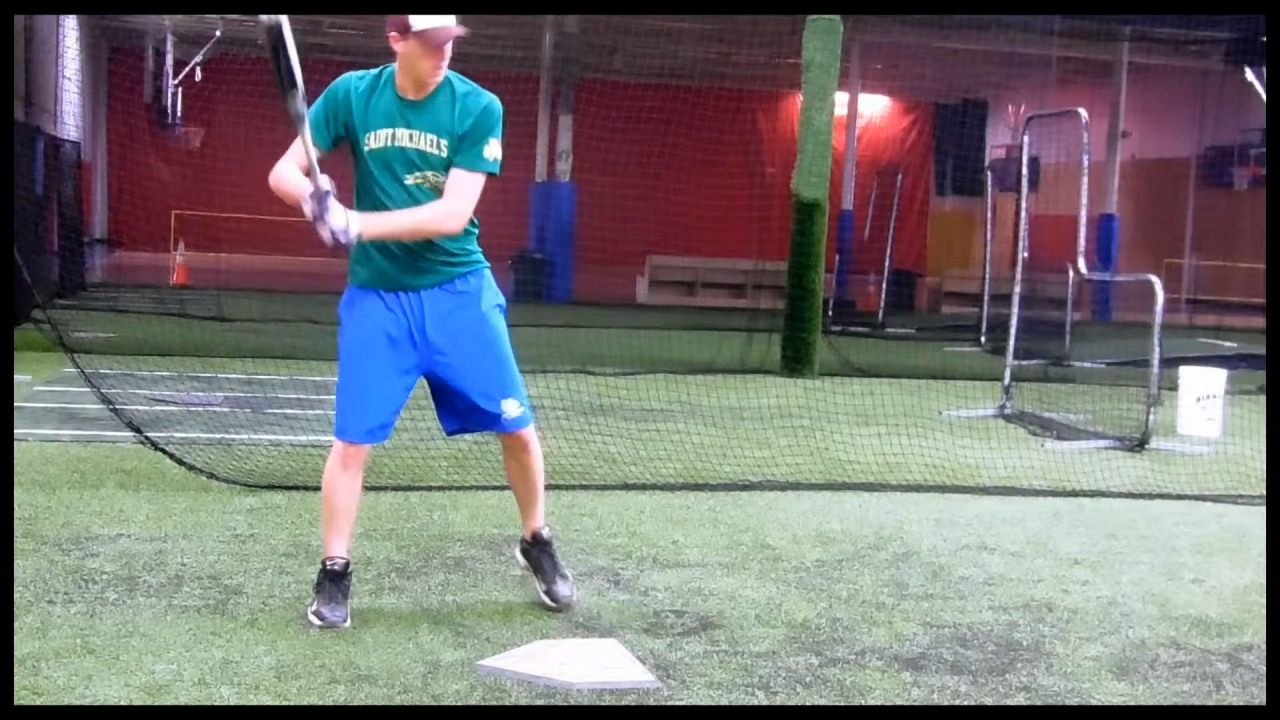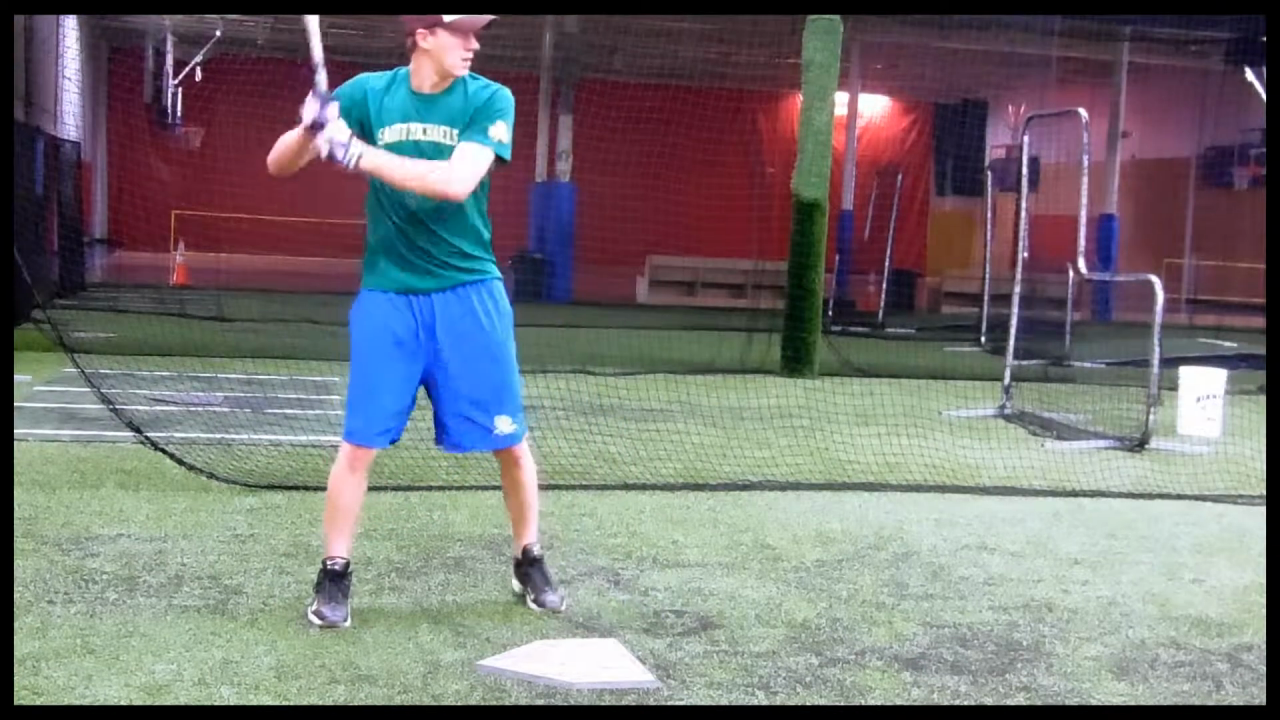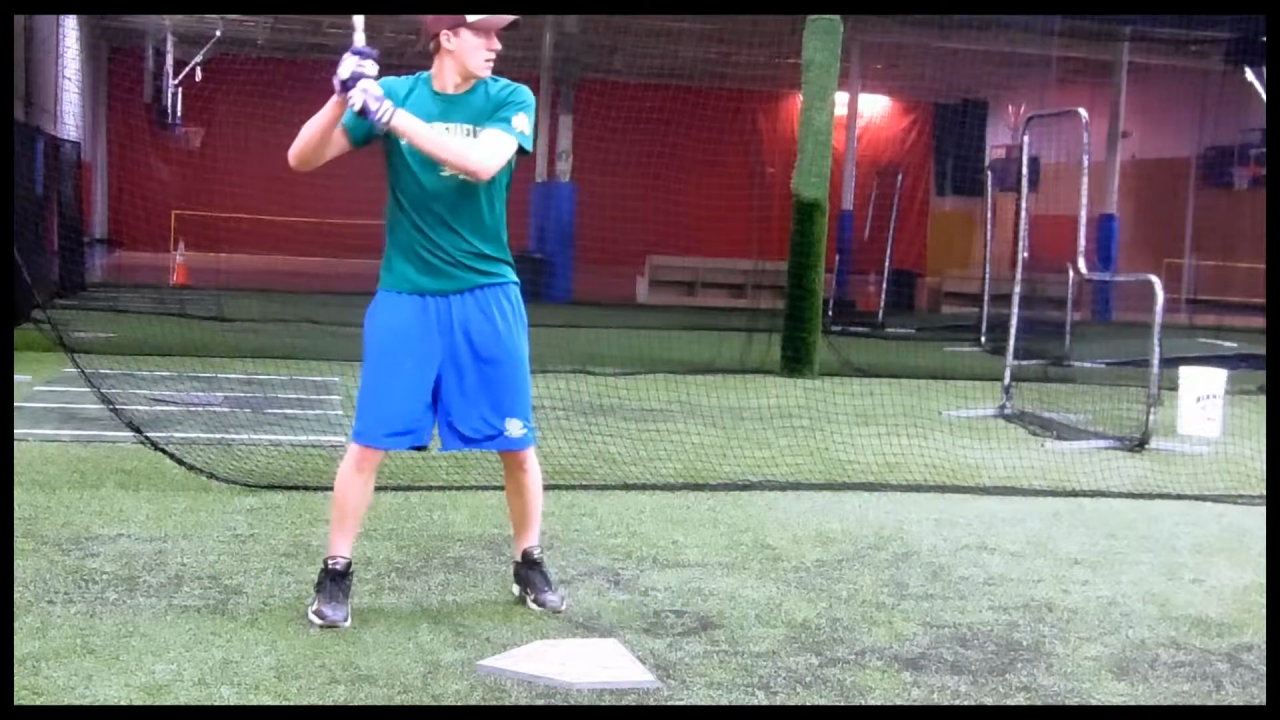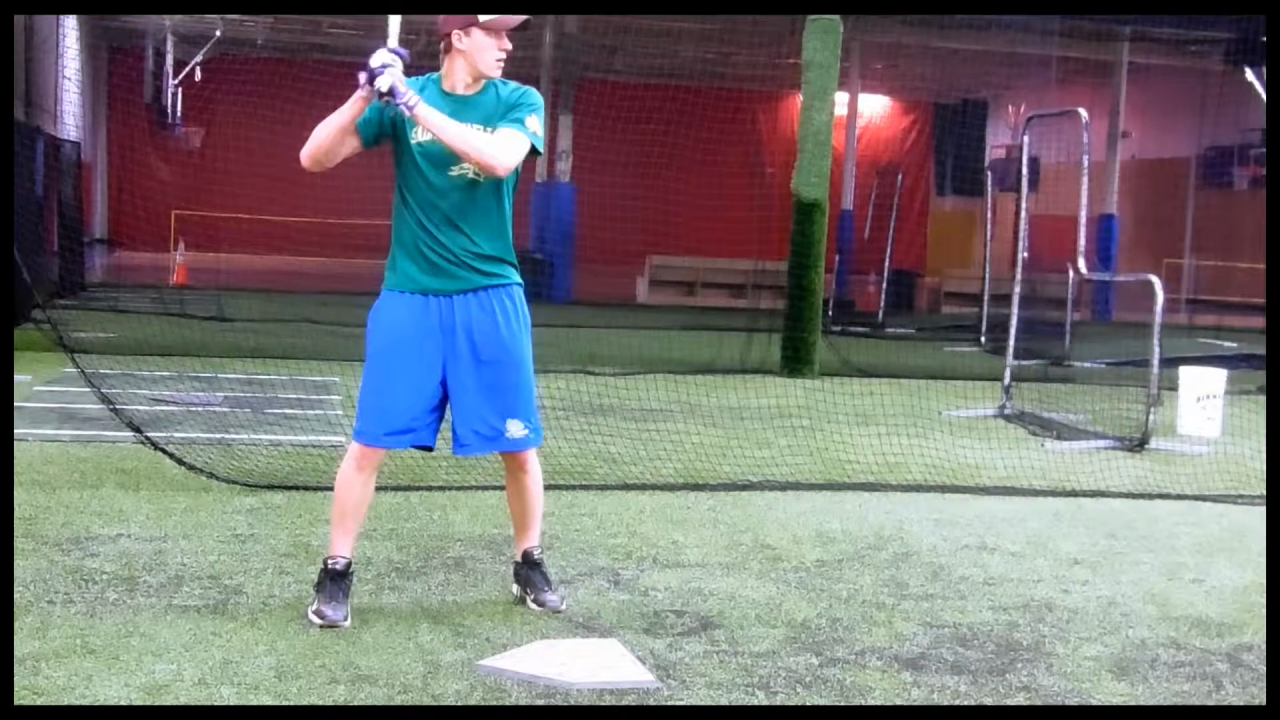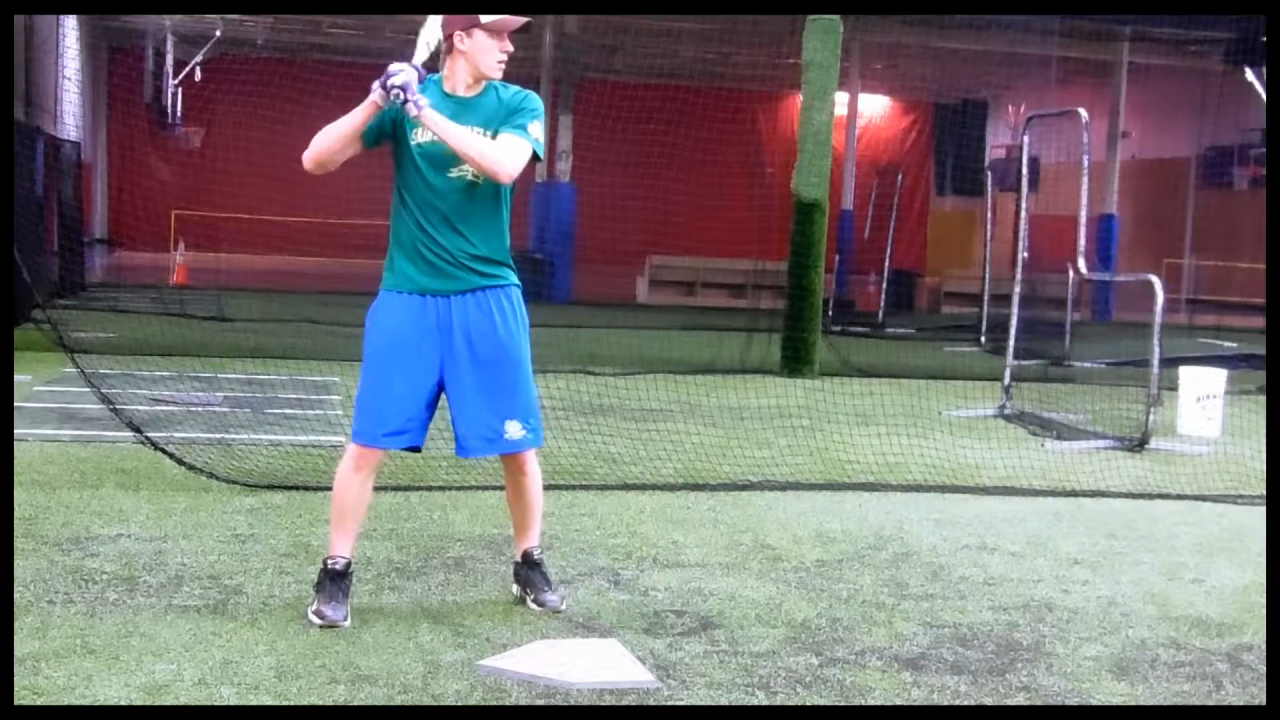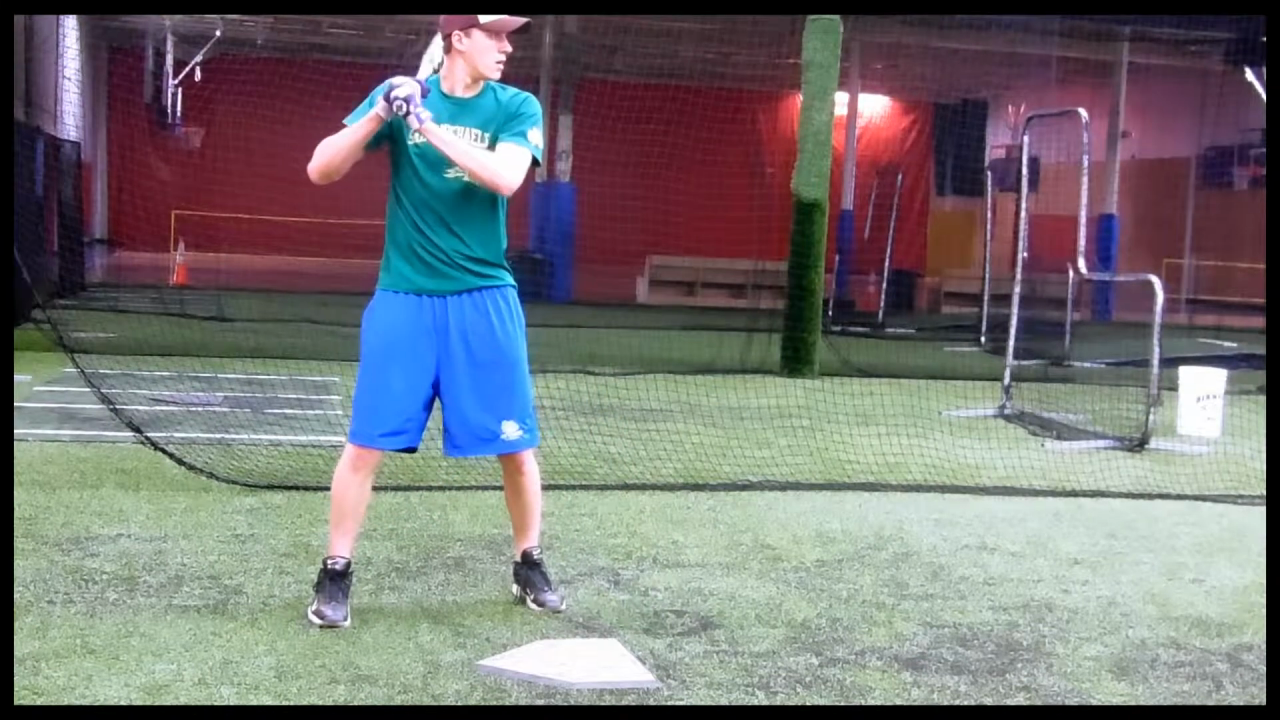
dt=0.2s
person 1, frame 1
left shoulder: (480, 107)
right shoulder: (350, 94)
left elbow: (455, 213)
right elbow: (281, 174)
left wrist: (359, 223)
right wrist: (309, 194)
left hip: (459, 289)
right hip: (377, 294)
left knee: (515, 426)
right knee: (353, 439)
left ankle: (537, 541)
right ankle: (334, 574)
person 1, frame 2
left shoulder: (491, 100)
right shoulder: (367, 92)
left elbow: (457, 183)
right elbow: (279, 164)
left wrist: (359, 152)
right wrist: (310, 126)
left hip: (470, 294)
right hip: (389, 295)
left knee: (509, 440)
right knee: (360, 442)
left ankle: (529, 559)
right ankle: (334, 574)
person 1, frame 3
left shoulder: (511, 98)
right shoulder: (393, 91)
left elbow: (482, 162)
right elbow: (301, 159)
left wrist: (390, 113)
right wrist: (342, 98)
left hip: (488, 297)
right hip: (405, 297)
left knee: (516, 443)
right knee: (370, 441)
left ankle: (529, 563)
right ankle: (335, 574)
person 1, frame 4
left shoulder: (520, 101)
right shoulder: (401, 93)
left elbow: (499, 159)
right elbow: (313, 158)
left wrist: (416, 106)
right wrist: (367, 94)
left hip: (492, 297)
right hip: (409, 297)
left knee: (519, 443)
right knee: (371, 440)
left ankle: (529, 563)
right ankle: (336, 573)
person 1, frame 5
left shoulder: (520, 104)
right shoulder: (401, 94)
left elbow: (505, 166)
right elbow: (316, 160)
left wrist: (426, 112)
right wrist: (379, 100)
left hip: (489, 298)
right hip: (407, 297)
left knee: (519, 444)
right knee: (369, 441)
left ankle: (529, 563)
right ankle: (335, 573)
person 1, frame 6
left shoulder: (518, 107)
right shoulder: (396, 92)
left elbow: (506, 178)
right elbow: (320, 171)
left wrist: (424, 123)
right wrist: (381, 111)
left hip: (485, 298)
right hip: (403, 298)
left knee: (516, 444)
right knee: (366, 442)
left ankle: (529, 563)
right ankle: (335, 574)
